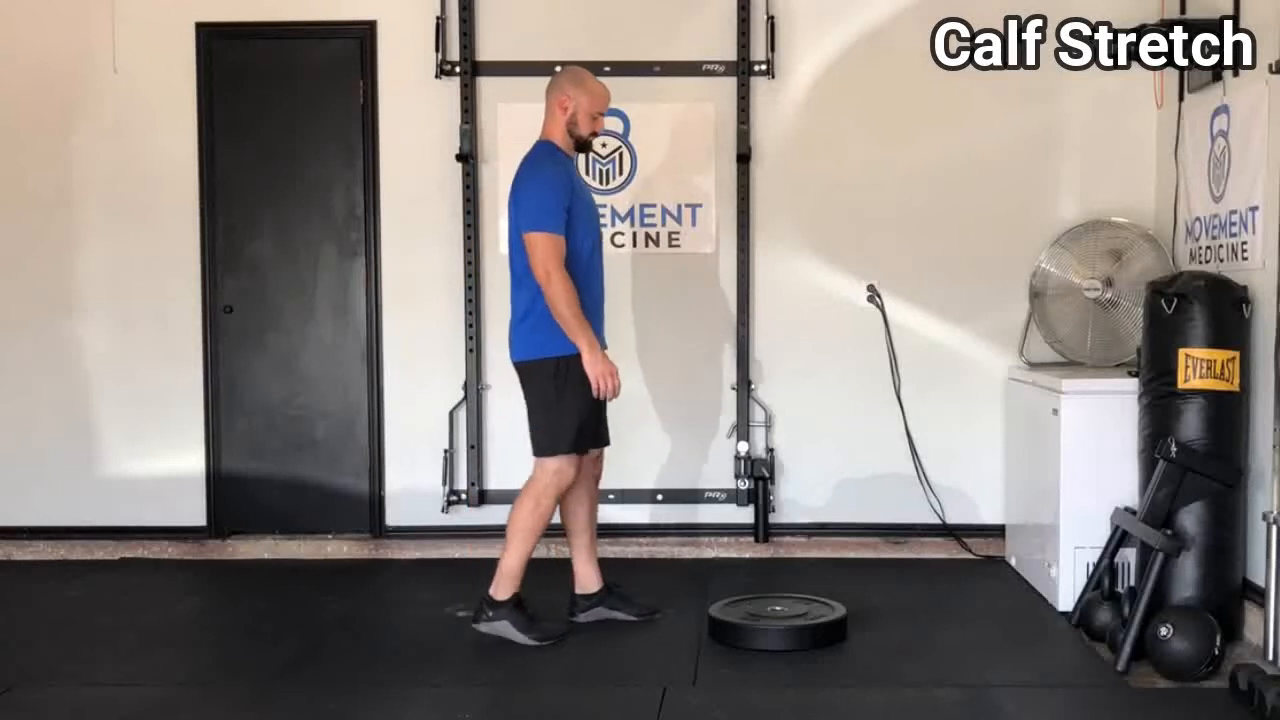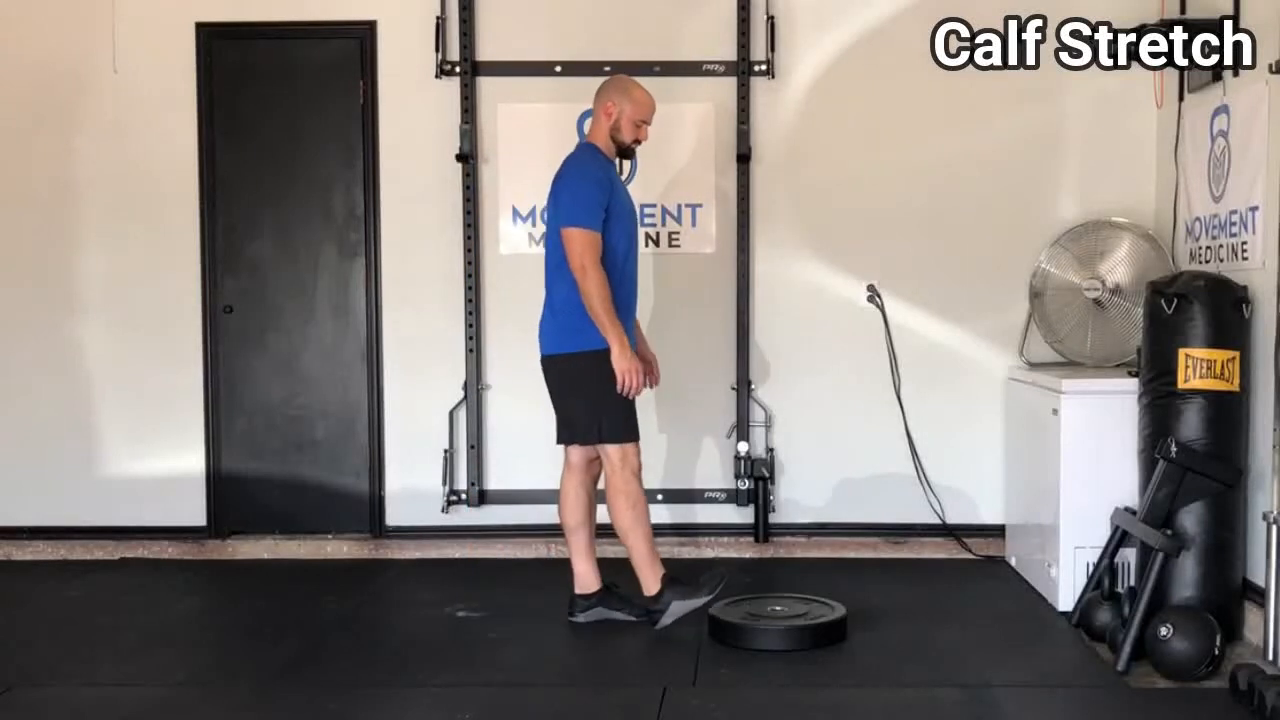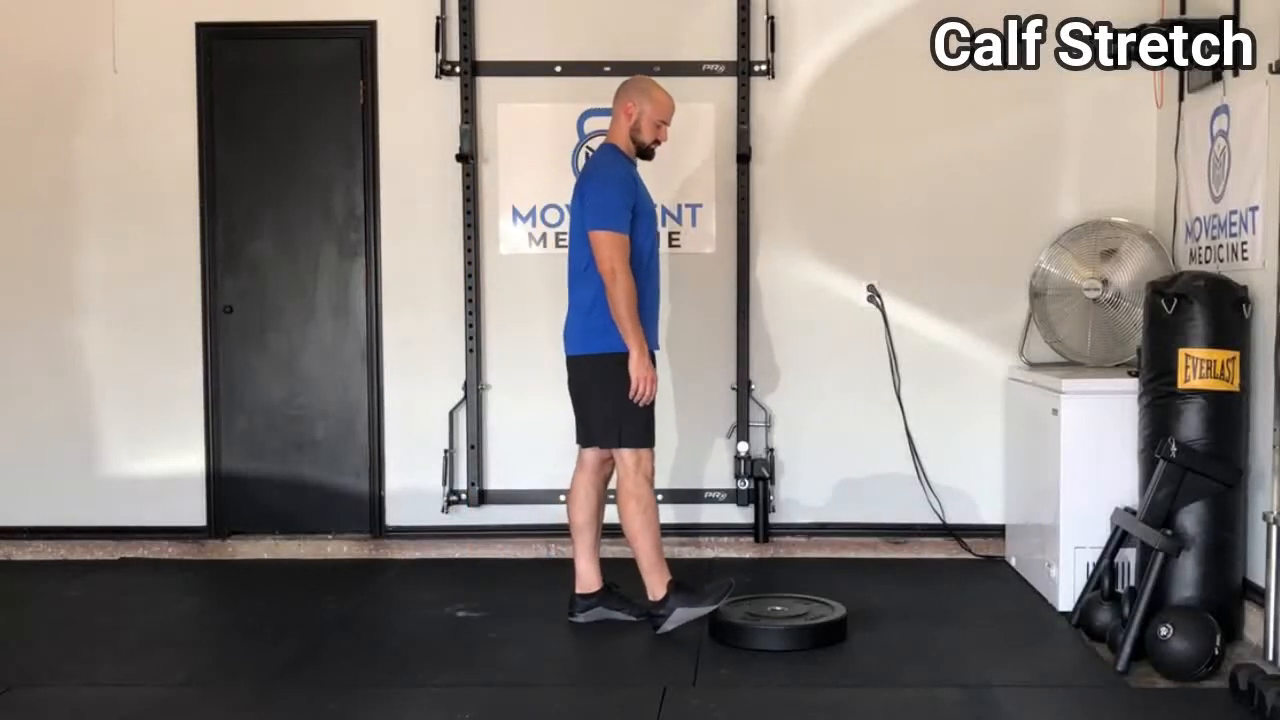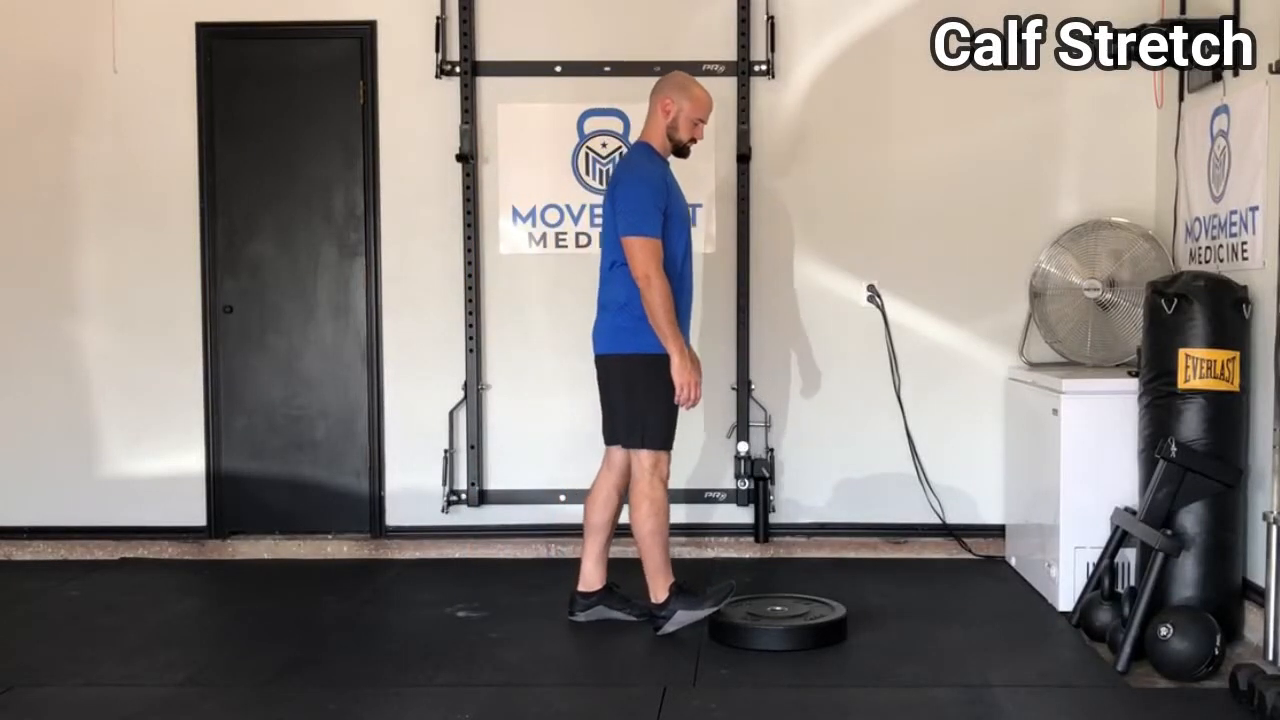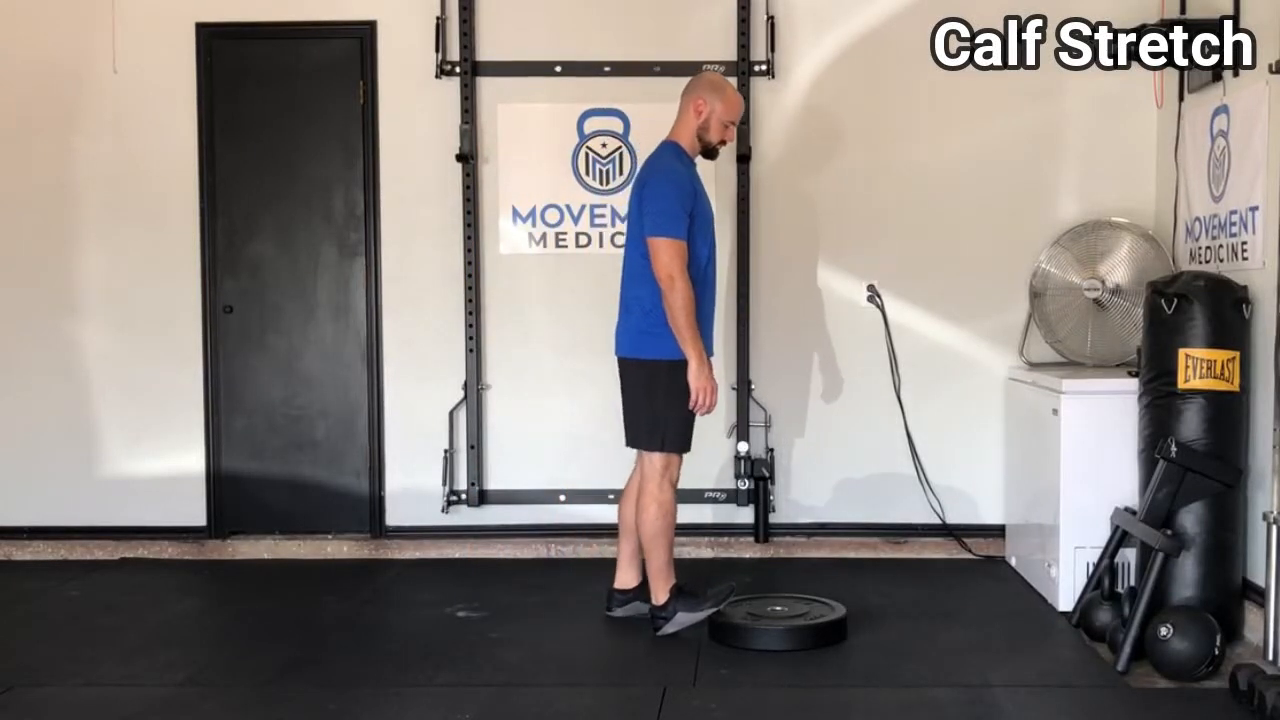
dt=0.5s
person 1, frame 1
left shoulder: (561, 170)
right shoulder: (544, 173)
right elbow: (549, 273)
left wrist: (589, 348)
right wrist: (593, 350)
left hip: (570, 349)
right hip: (554, 351)
left knee: (587, 466)
right knee: (558, 472)
left ankle: (590, 591)
right ankle: (499, 600)
person 1, frame 2
left shoulder: (600, 173)
right shoulder: (584, 172)
right elbow: (584, 266)
left wrist: (638, 342)
right wrist: (618, 344)
left hip: (584, 346)
right hip: (585, 347)
left knee: (583, 461)
right knee: (622, 462)
left ankle: (588, 591)
right ankle: (658, 591)
person 1, frame 3
left shoulder: (614, 172)
right shoulder: (610, 175)
right elbow: (614, 271)
left wrist: (632, 348)
right wrist: (638, 351)
left hip: (600, 347)
right hip: (611, 348)
left knee: (595, 462)
right knee: (635, 467)
left ankle: (588, 591)
right ankle: (664, 596)
person 1, frame 4
left shoulder: (650, 171)
right shoulder: (642, 175)
right elbow: (647, 274)
left wrist: (680, 348)
right wrist: (677, 354)
left hip: (634, 347)
right hip: (639, 349)
left knee: (620, 465)
right knee: (650, 469)
left ankle: (590, 589)
right ankle: (666, 599)
person 1, frame 5
left shoulder: (675, 170)
right shoulder: (670, 174)
right elbow: (671, 276)
left wrist: (695, 353)
right wrist: (696, 360)
left hip: (655, 348)
right hip: (661, 352)
left knee: (650, 469)
right knee: (660, 471)
left ankle: (628, 587)
right ankle: (665, 600)
